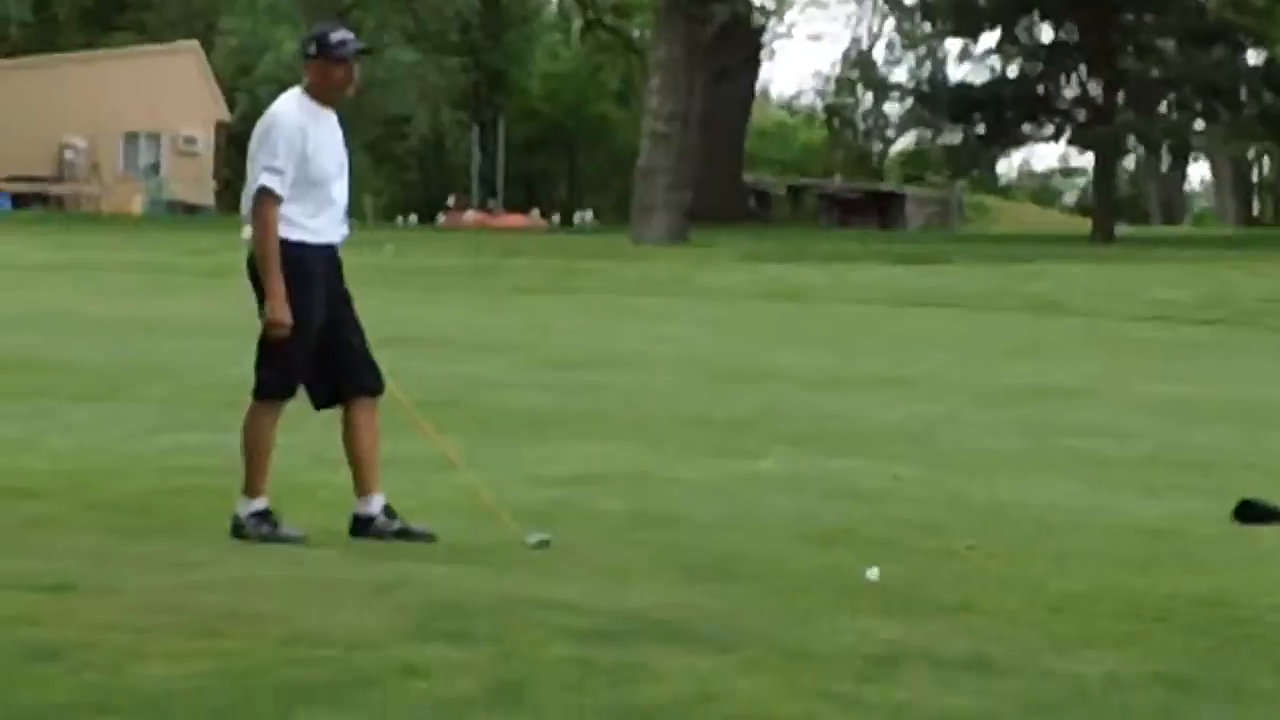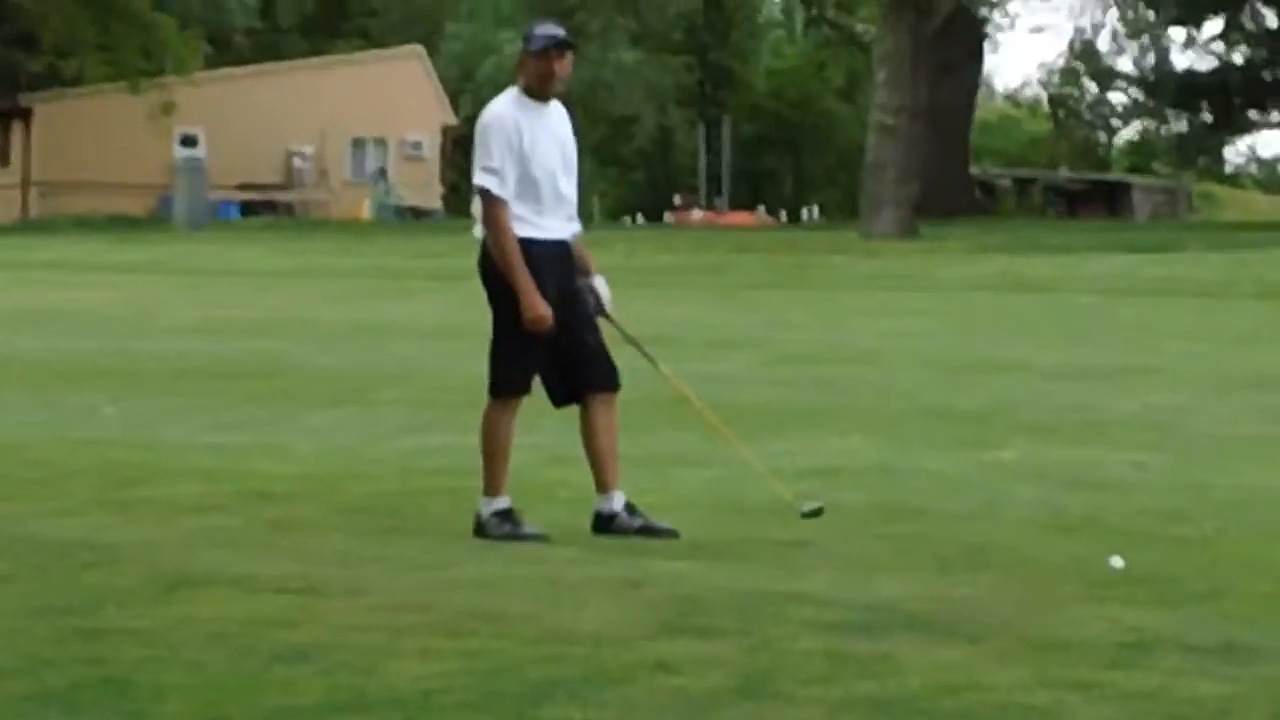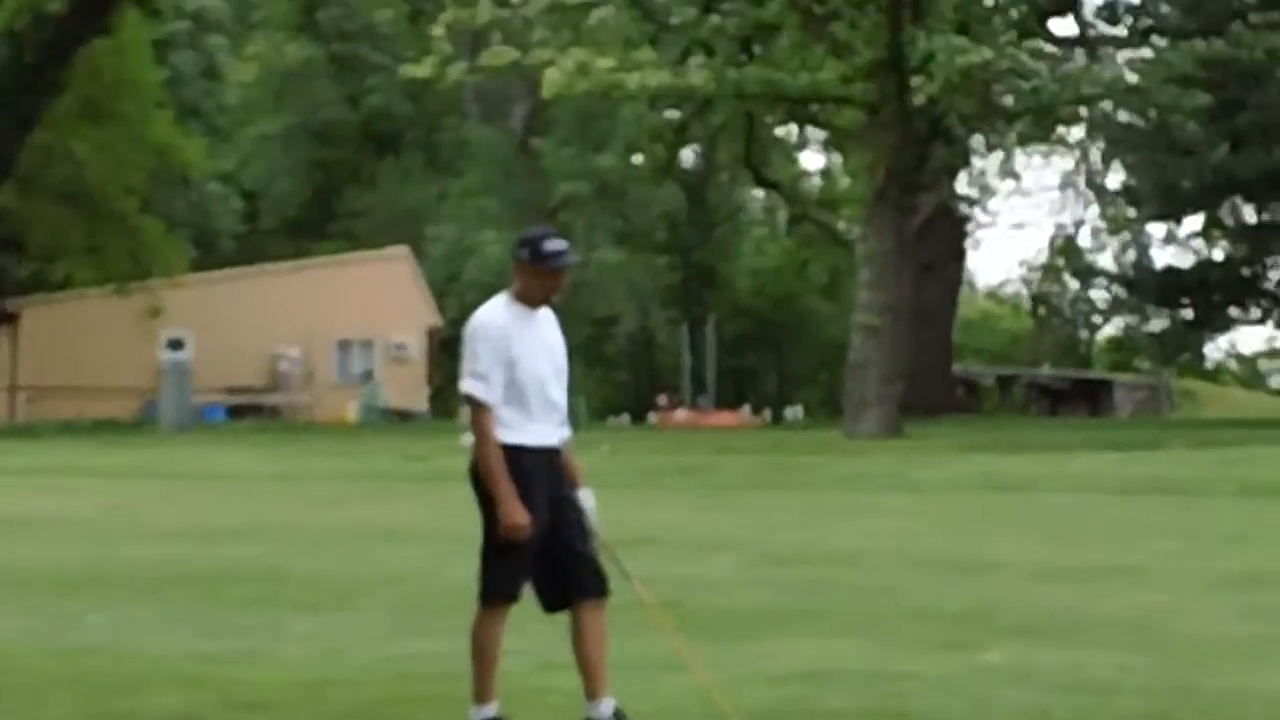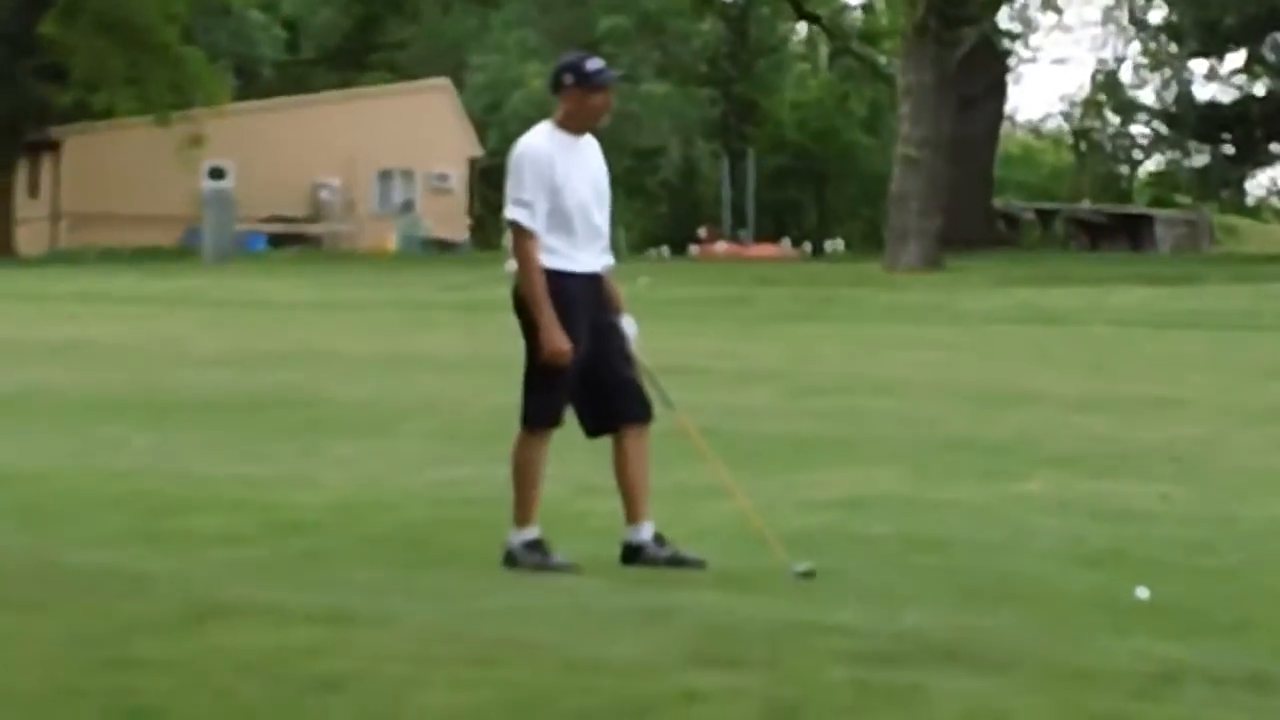
dt=1s
person 1, frame 1
left shoulder: (327, 117)
right shoulder: (286, 119)
right elbow: (264, 209)
right wrist: (274, 296)
left hip: (324, 262)
right hip: (294, 260)
left knee: (363, 387)
right knee: (273, 390)
left ankle: (370, 510)
right ankle: (251, 509)
person 1, frame 2
left shoulder: (558, 114)
right shoulder: (502, 117)
right elbow: (495, 212)
left wrist: (589, 271)
right wrist: (526, 292)
left hip: (558, 259)
right hip: (518, 258)
left knee: (599, 382)
right knee: (508, 388)
left ankle: (611, 507)
right ankle: (493, 507)
person 1, frame 3
left shoulder: (548, 321)
right shoulder: (491, 324)
right elbow: (483, 419)
left wrist: (576, 480)
right wrist: (506, 500)
left hip: (548, 464)
right hip: (510, 463)
left knee: (588, 587)
right knee: (498, 595)
person 1, frame 4
left shoulder: (590, 147)
right shoulder: (535, 150)
right elbow: (526, 244)
left wrist: (618, 307)
right wrist: (548, 325)
left hip: (591, 292)
right hip: (553, 290)
left knee: (632, 412)
right knee: (541, 419)
left ankle: (640, 537)
right ankle: (523, 539)
